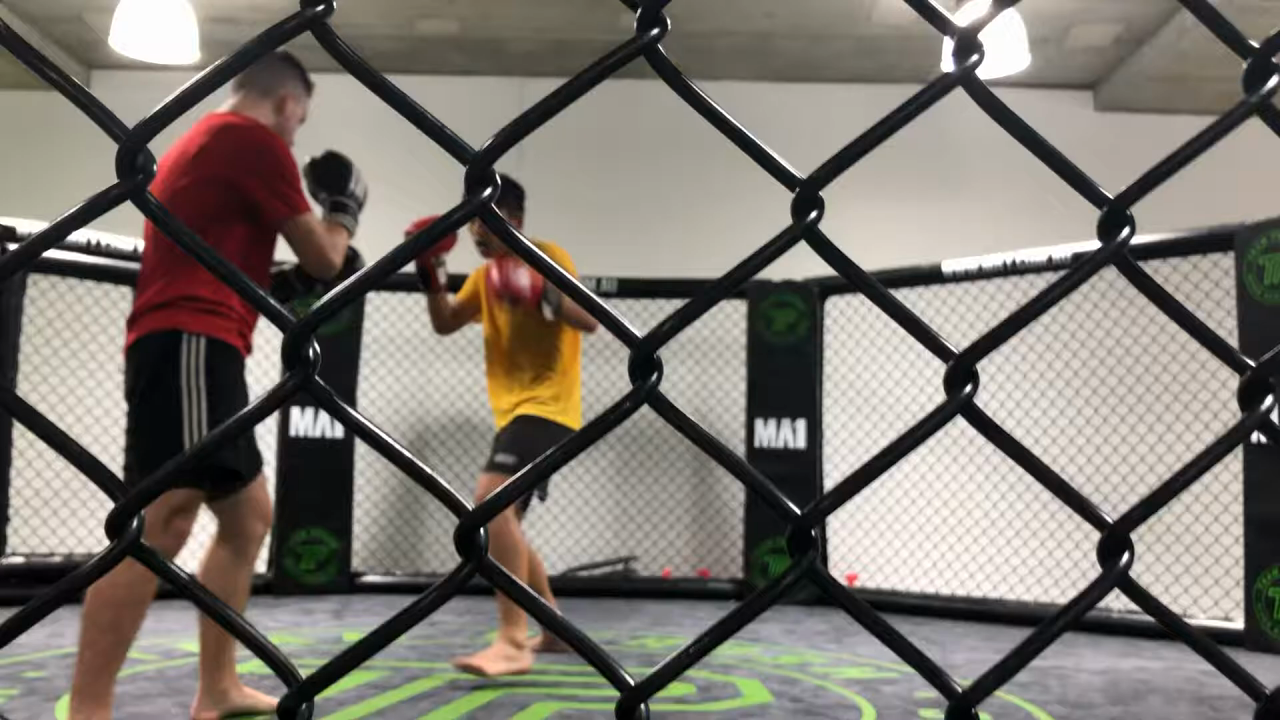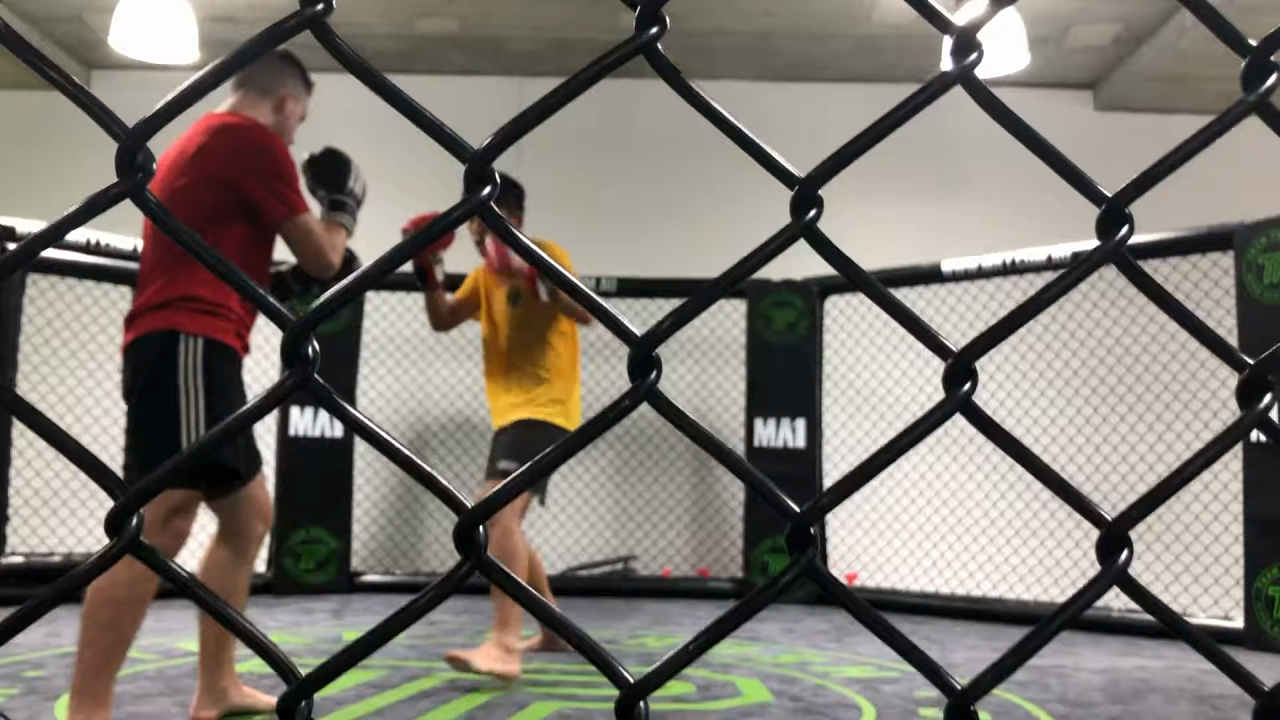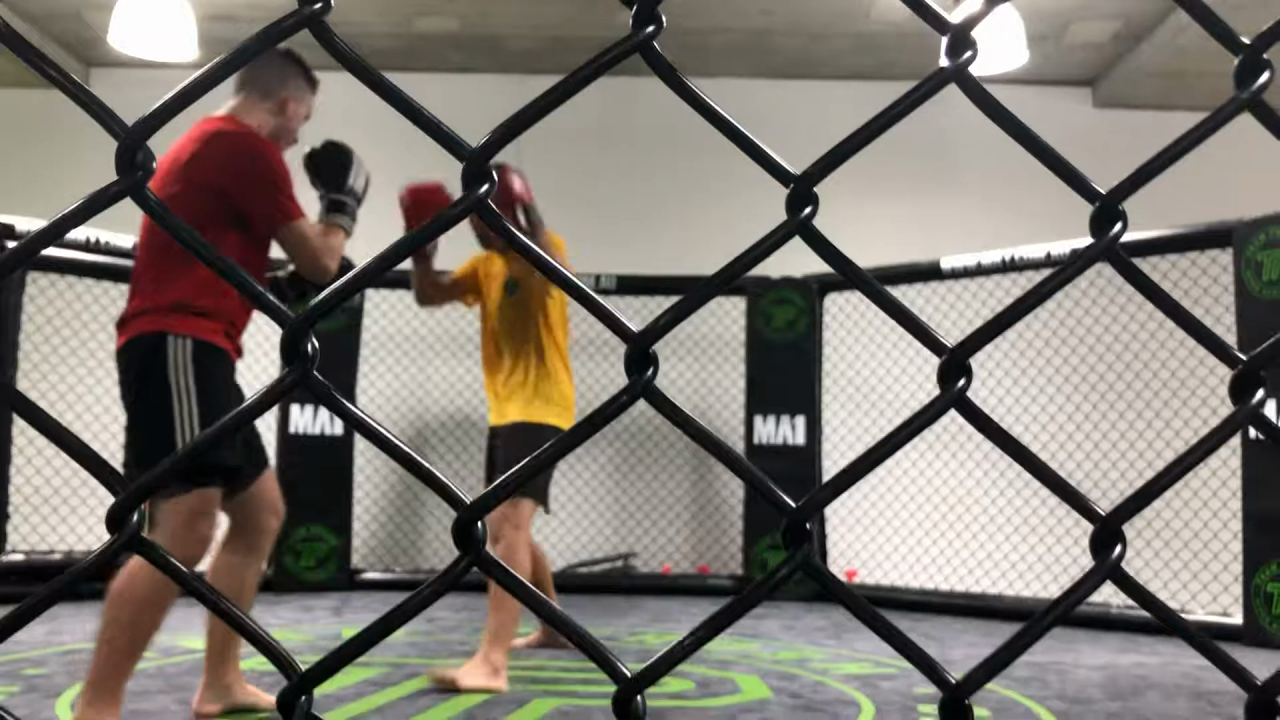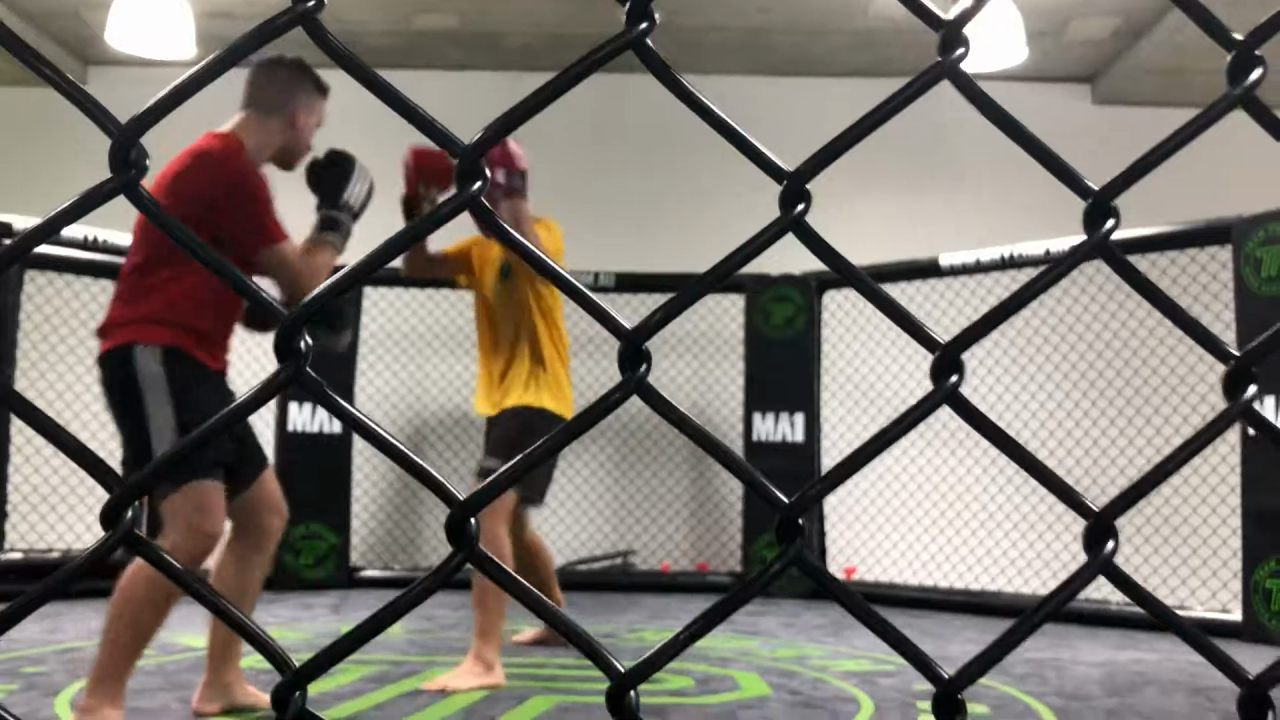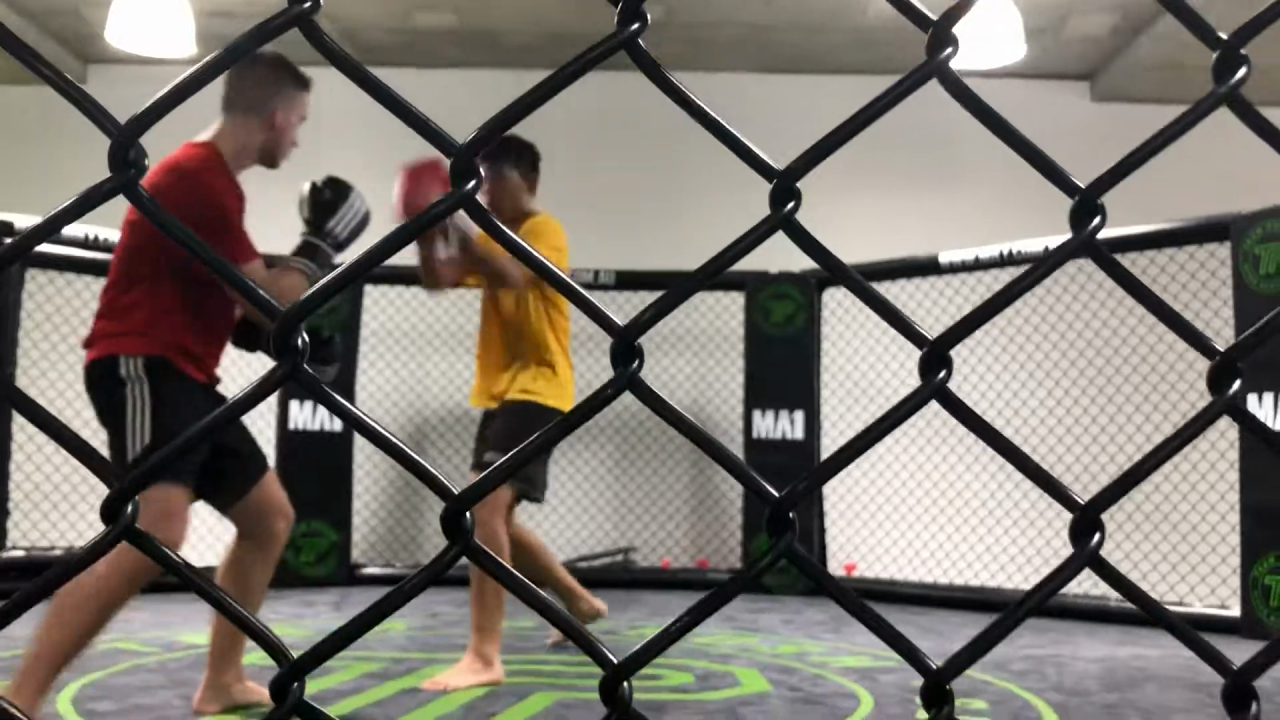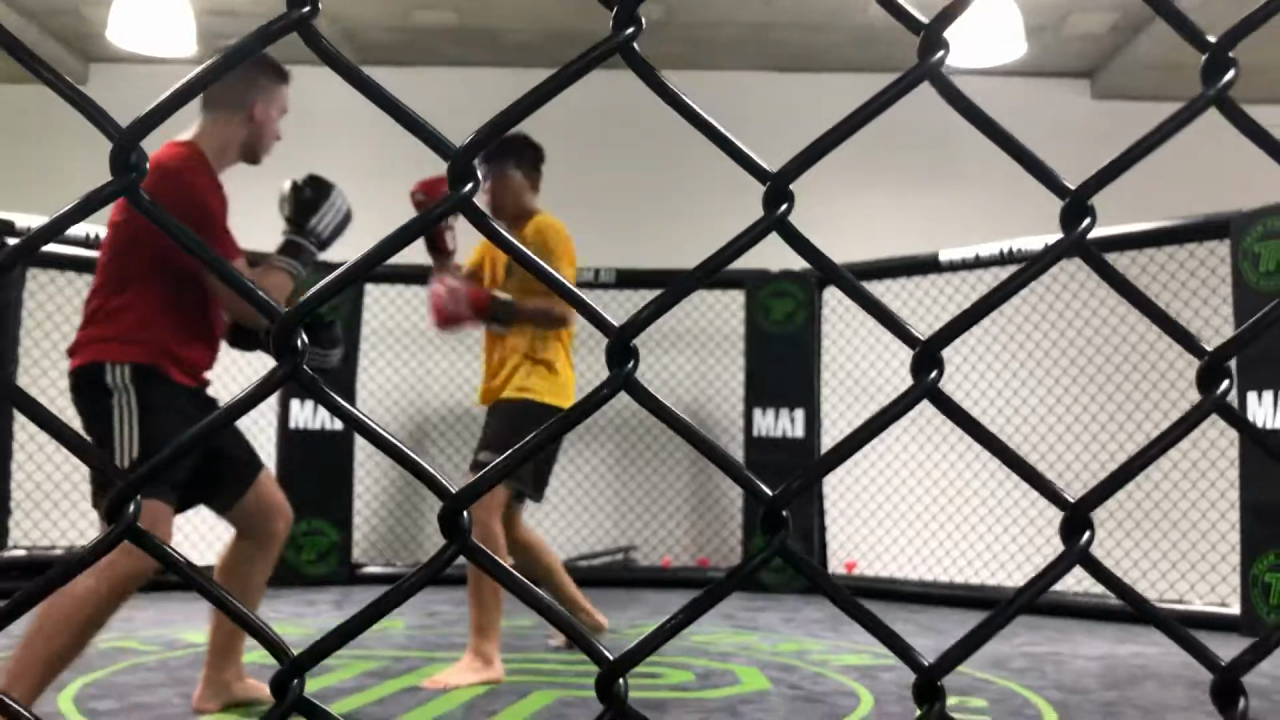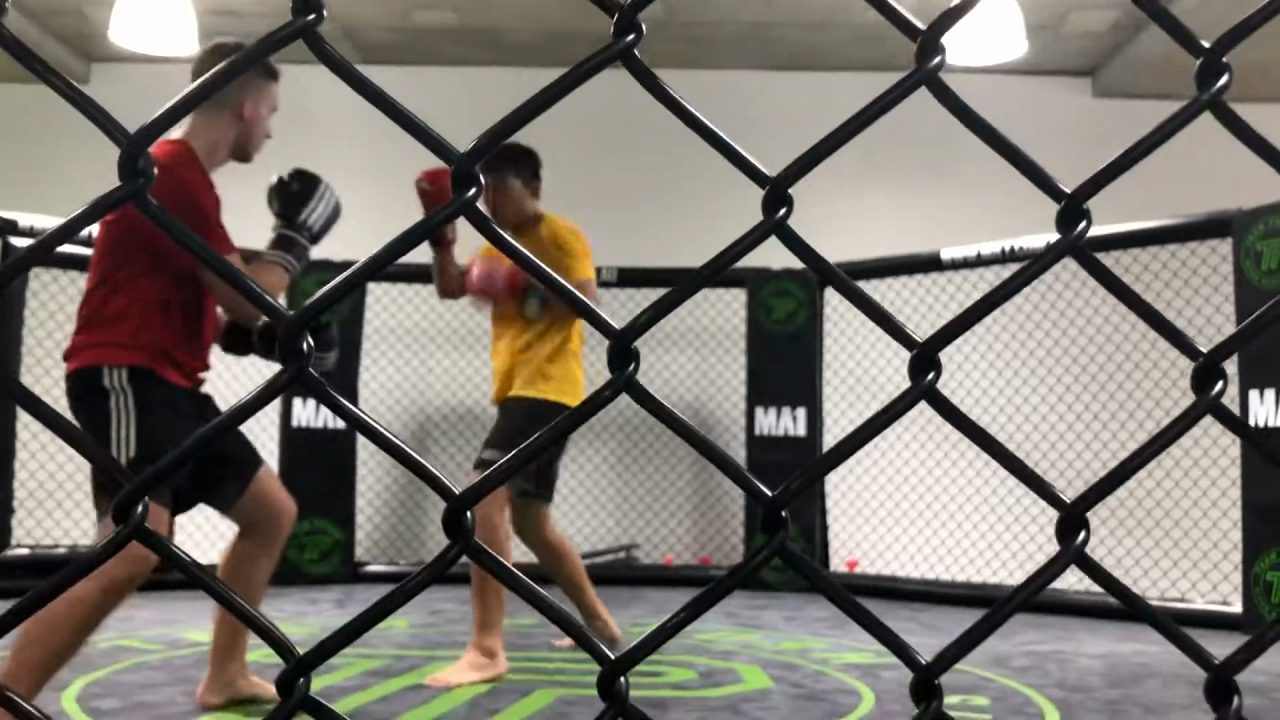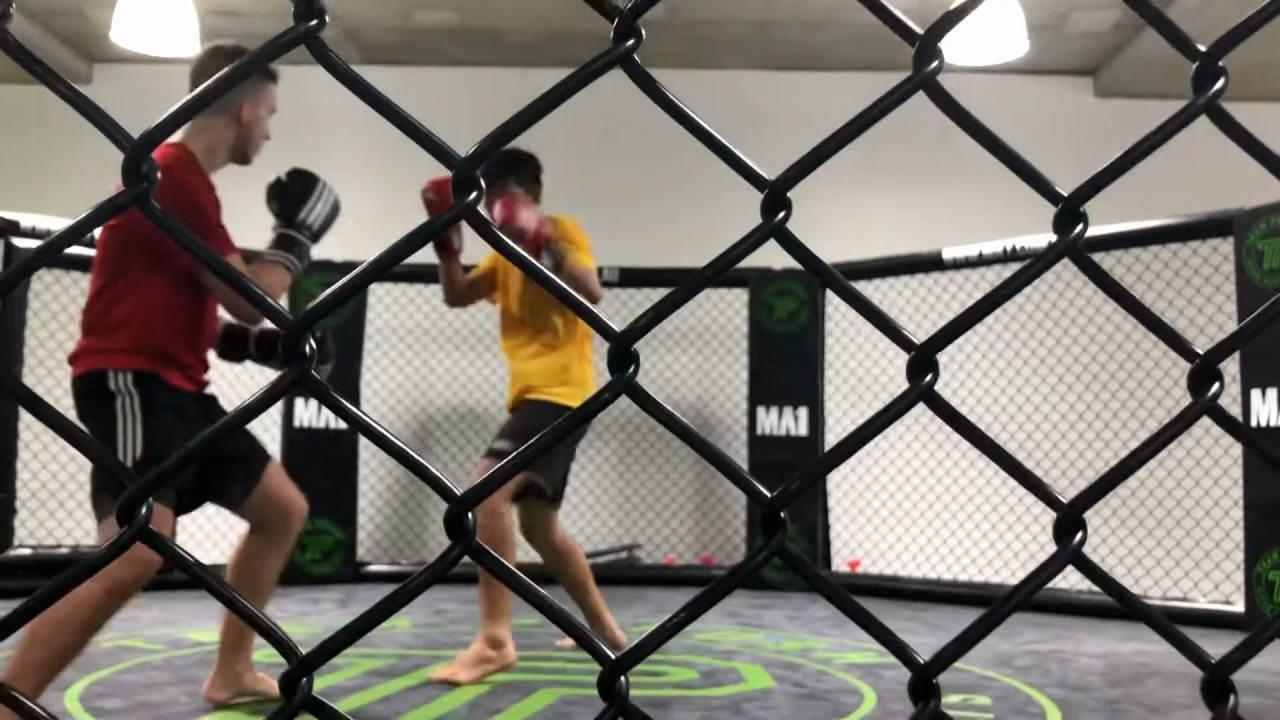
dt=0.1s
person 1, frame 1
left shoulder: (203, 143)
right shoulder: (251, 138)
right elbow: (323, 259)
right wrist: (344, 204)
left hip: (192, 348)
right hip: (190, 343)
left knee: (248, 515)
right knee: (164, 521)
person 1, frame 2
left shoulder: (204, 142)
right shoulder: (249, 137)
right elbow: (322, 259)
right wrist: (343, 201)
left hip: (186, 347)
right hip: (188, 343)
left knee: (248, 515)
right knee: (164, 520)
person 1, frame 3
left shoulder: (212, 146)
right shoulder: (242, 146)
right elbow: (318, 262)
right wrist: (341, 198)
left hip: (198, 354)
right hip: (177, 349)
left knee: (262, 513)
right knee: (185, 525)
person 1, frame 4
left shoulder: (216, 162)
right shoulder: (226, 164)
right elbow: (301, 282)
left wrist: (284, 316)
right wrist: (340, 212)
left hip: (187, 360)
right hip: (156, 356)
left knee: (265, 515)
right knee: (198, 522)
person 1, frame 5
left shoulder: (210, 177)
right shoulder: (198, 176)
right elbow: (265, 303)
right wrist: (322, 241)
left hip: (184, 376)
right hip: (141, 369)
left knee: (271, 517)
right knee: (155, 534)
person 1, frame 6
left shoulder: (194, 175)
right shoulder: (180, 174)
right elbow: (252, 303)
right wrist: (306, 238)
left hip: (174, 380)
right hip: (128, 374)
left knee: (270, 516)
right knee: (141, 549)
person 1, frame 7
left shoulder: (185, 176)
right shoulder: (173, 172)
right elbow: (249, 299)
left wrist: (258, 339)
right wrist: (298, 233)
left hip: (171, 383)
right hip: (124, 377)
left knee: (273, 512)
right knee: (136, 550)
person 1, frame 8
left shoulder: (185, 179)
right shoulder: (173, 176)
right elbow: (250, 301)
left wrist: (252, 345)
right wrist: (297, 231)
left hip: (177, 385)
right hip: (129, 381)
left knee: (284, 508)
right knee: (139, 552)
person 2, frame 1
left shoulder: (547, 256)
right shoulder: (484, 275)
left elbow: (588, 320)
right elbow: (444, 322)
left wrist: (538, 294)
right wrist: (430, 272)
left hip: (546, 408)
right hip: (511, 411)
left knee: (491, 499)
right knee: (503, 519)
left ankle: (513, 641)
right ankle: (553, 630)
person 2, frame 2
left shoulder: (547, 255)
right shoulder: (485, 274)
left elbow: (584, 312)
right elbow: (442, 320)
left wrist: (534, 278)
right wrist: (427, 269)
left hip: (546, 410)
right hip: (509, 412)
left knee: (500, 509)
right knee: (503, 524)
left ankle: (504, 645)
right ankle: (553, 629)
person 2, frame 3
left shoulder: (543, 245)
right shoulder: (483, 264)
left elbow: (561, 277)
right elbow: (428, 293)
left wrist: (528, 219)
right wrist: (420, 236)
left hip: (541, 412)
right hip: (507, 413)
left knee: (508, 520)
right knee: (510, 527)
left ankle: (491, 663)
right ankle: (554, 625)
person 2, frame 4
left shoulder: (537, 230)
right shoulder: (479, 247)
left elbow: (535, 250)
right elbow: (418, 268)
left wrist: (507, 185)
right wrist: (417, 208)
left hip: (538, 399)
right hip: (501, 401)
left knee: (492, 512)
right knee: (513, 521)
left ankle: (484, 660)
right ankle: (556, 620)
person 2, frame 5
left shoulder: (543, 230)
right shoulder: (493, 238)
left elbow: (511, 279)
right elbow: (437, 279)
left wrist: (456, 234)
right wrist: (429, 229)
left hip: (535, 393)
right hip: (502, 395)
left knee: (485, 506)
right knee: (501, 521)
left ankle: (483, 657)
right ankle: (580, 602)
person 2, frame 6
left shoulder: (548, 234)
right shoulder: (494, 243)
left elbow: (559, 312)
right elbow: (449, 287)
left wrist: (490, 309)
right wrist: (436, 231)
left hip: (535, 391)
right hip: (505, 392)
left knee: (482, 506)
right knee: (505, 521)
left ankle: (483, 656)
right ankle: (583, 615)
person 2, frame 7
left shoulder: (559, 234)
right shoulder: (500, 244)
left elbow: (588, 301)
right elbow: (449, 286)
left wrist: (526, 289)
right wrist: (440, 228)
left hip: (543, 391)
right hip: (518, 393)
left knee: (484, 499)
right knee: (530, 518)
left ankle: (486, 650)
right ankle: (600, 625)
person 2, frame 8
left shoulder: (562, 232)
right shoulder: (503, 253)
left elbow: (591, 290)
right elbow: (457, 295)
left wrist: (543, 244)
right wrist: (445, 237)
left hip: (556, 393)
right hip: (533, 395)
left knee: (489, 491)
right knee: (538, 521)
left ankle: (493, 640)
right ankle: (604, 628)
